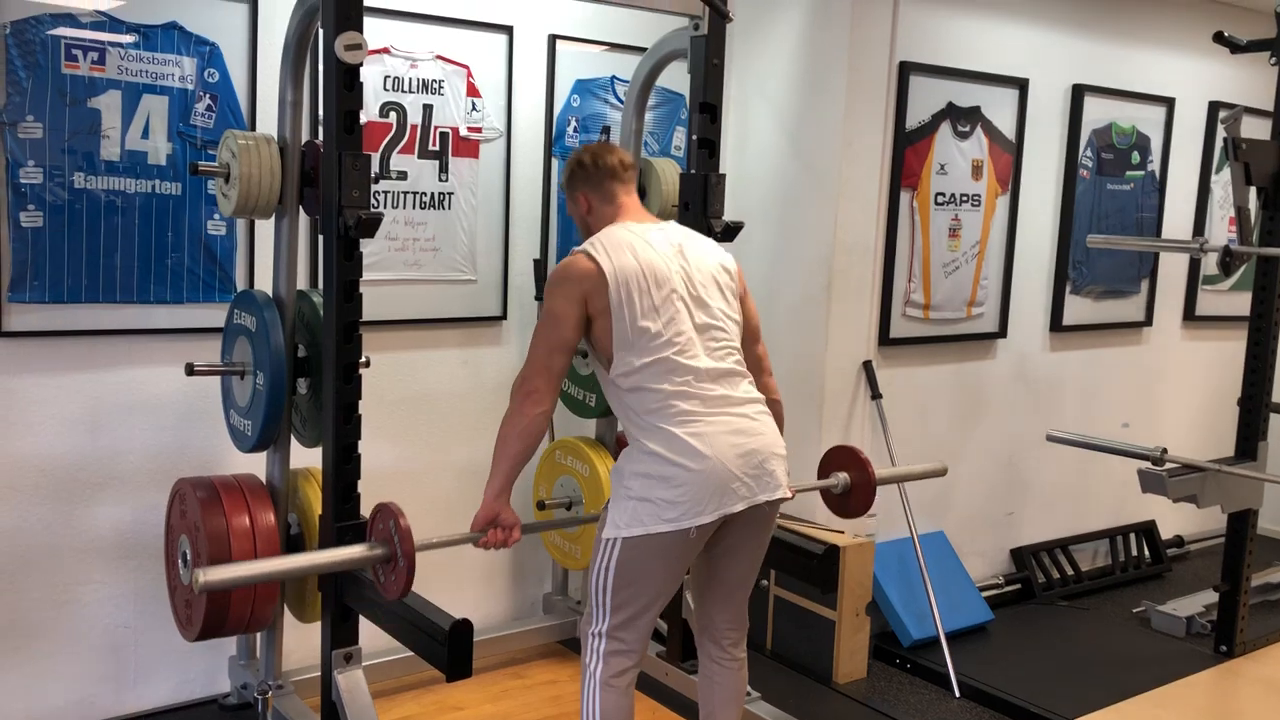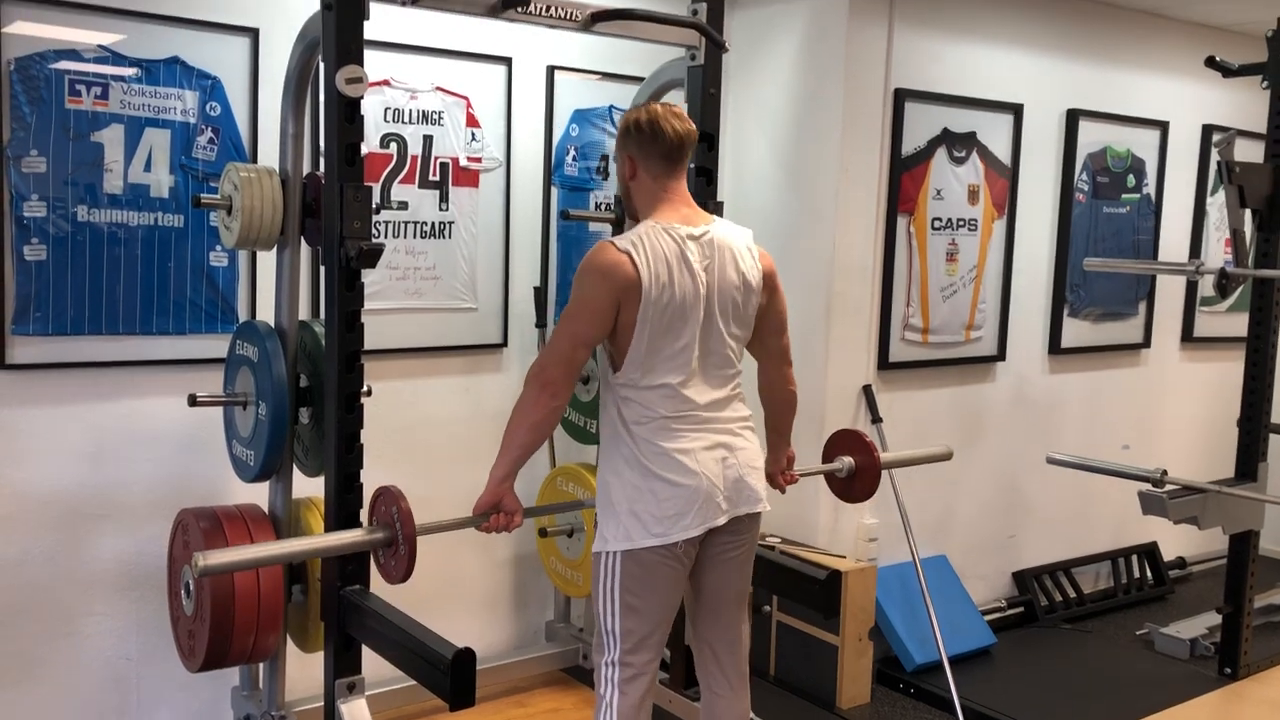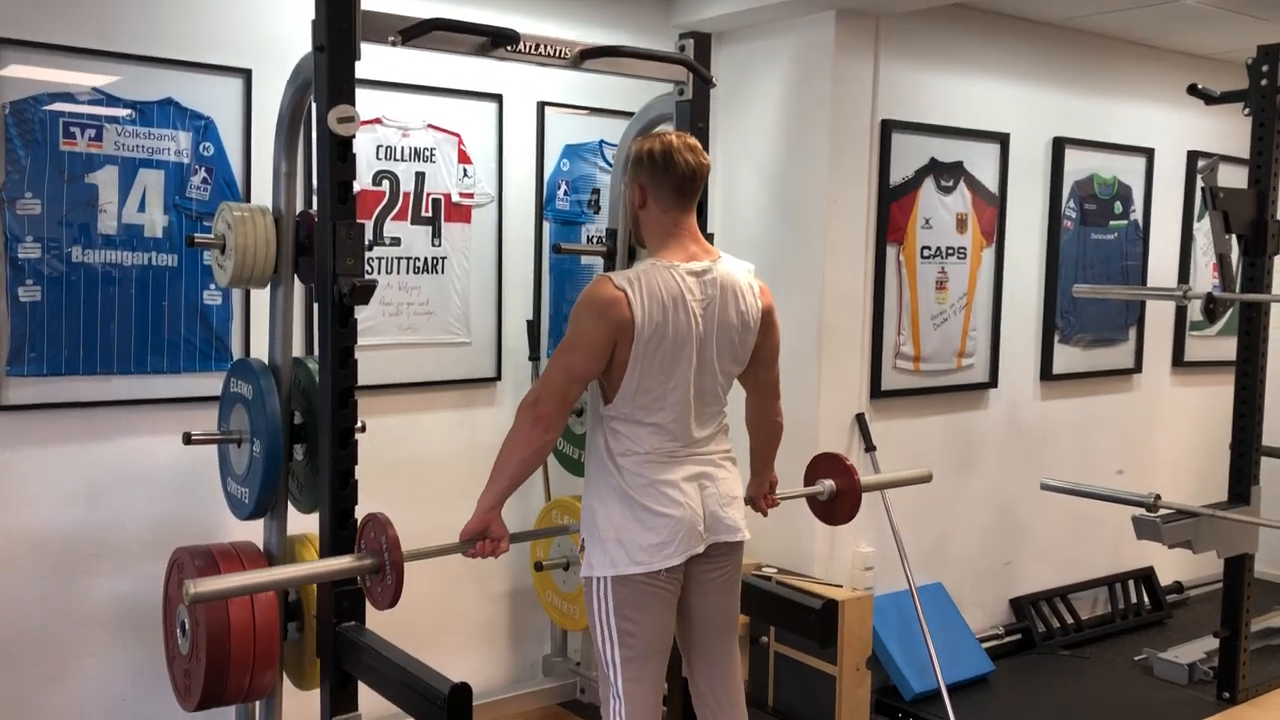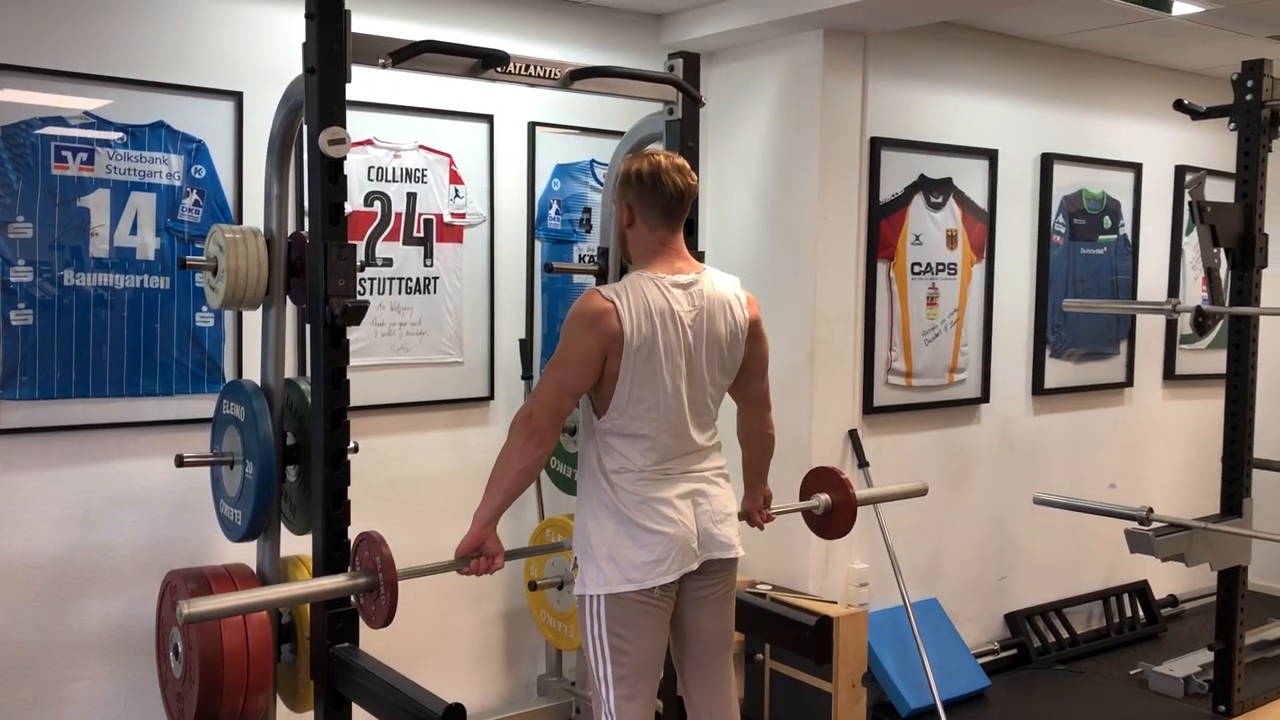
dt=0.5s
person 1, frame 1
left shoulder: (583, 268)
right shoulder: (714, 253)
left elbow: (535, 392)
left wrist: (496, 498)
left hip: (677, 474)
right hip: (761, 460)
left knee: (611, 645)
right knee: (725, 634)
person 1, frame 2
left shoulder: (618, 261)
right shoulder: (752, 255)
left elbow: (551, 380)
right elbow: (779, 370)
left wrist: (500, 482)
right wrist: (779, 452)
left hip: (655, 494)
right hip: (737, 480)
right knee: (726, 657)
person 1, frame 3
left shoulder: (617, 297)
right shoulder: (752, 292)
left elbow: (545, 411)
right elbow: (767, 401)
left wrist: (487, 509)
right wrist: (761, 477)
left hip: (638, 526)
right hip: (717, 511)
person 1, frame 4
left shoulder: (606, 312)
right shoulder: (738, 303)
left elbow: (538, 426)
right elbow: (758, 411)
left wrist: (483, 524)
right wrist: (757, 492)
left hip: (633, 542)
right hip: (712, 526)
